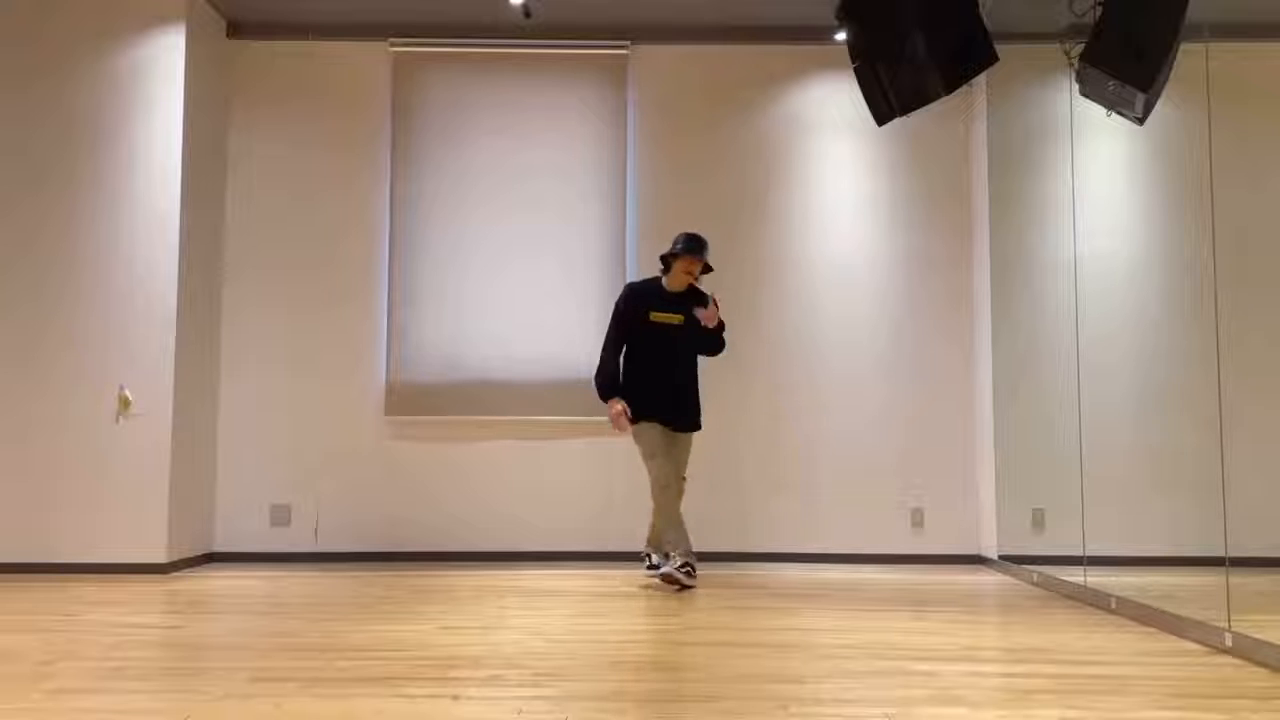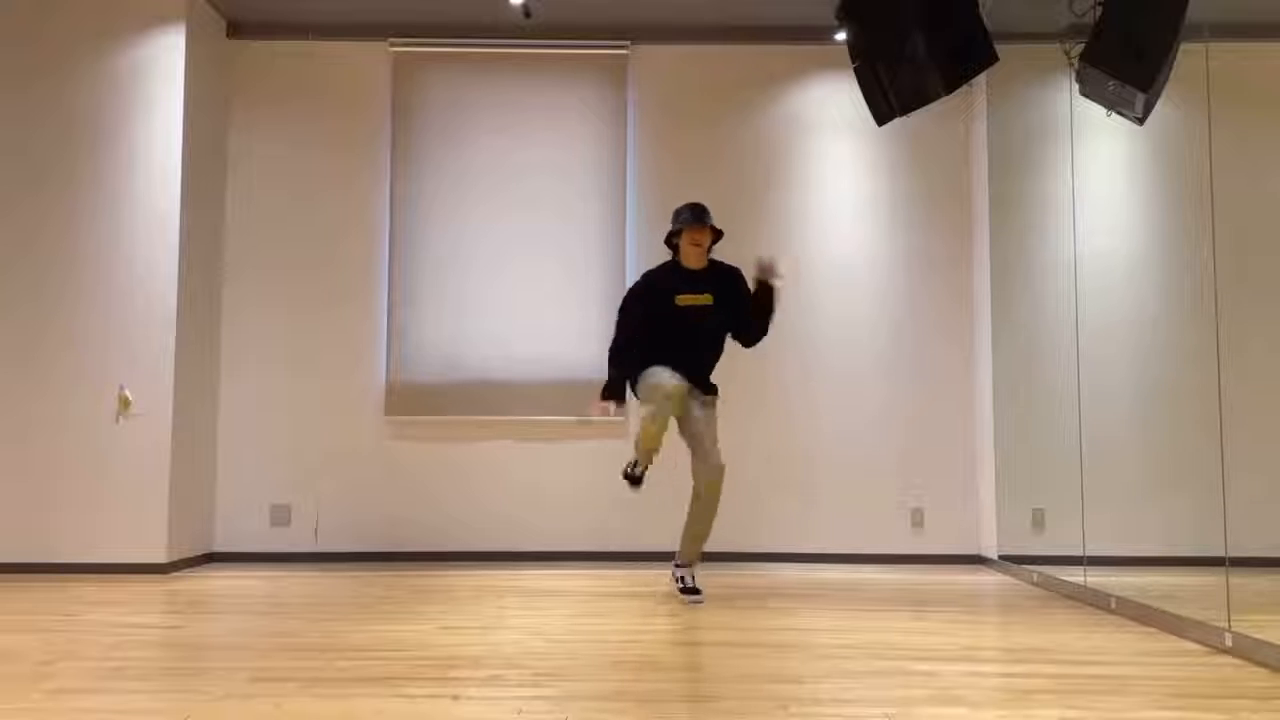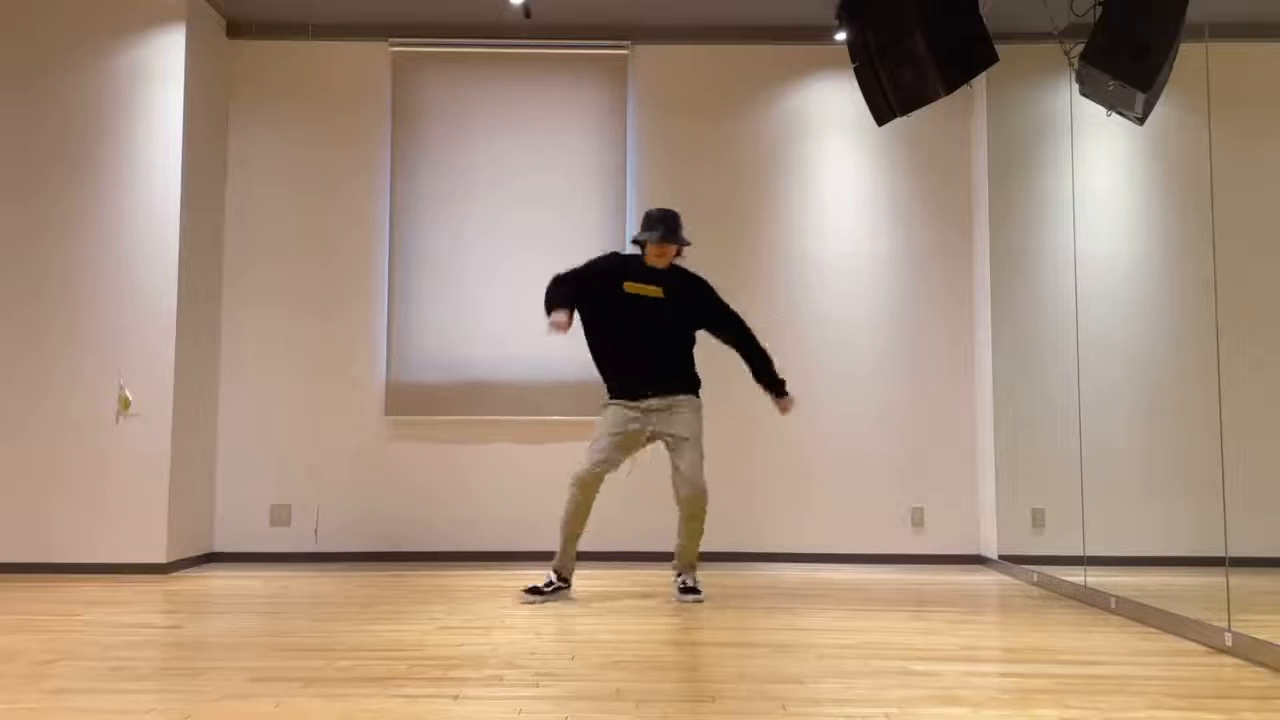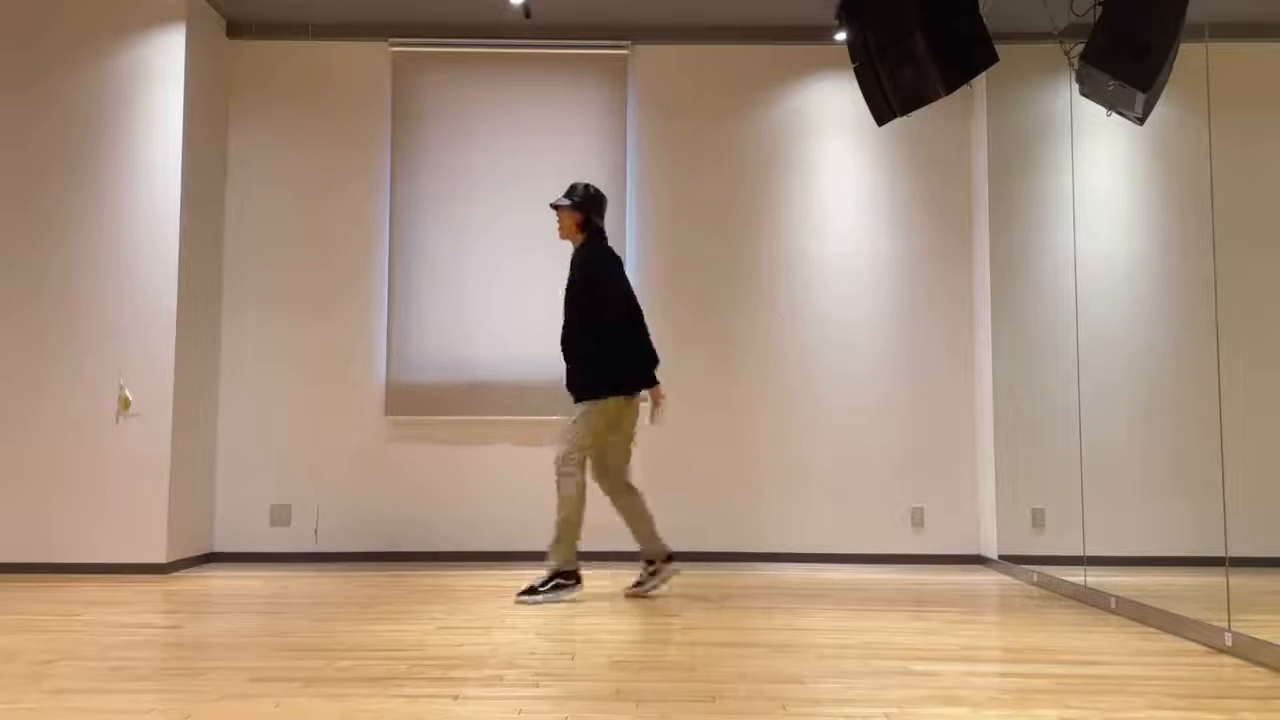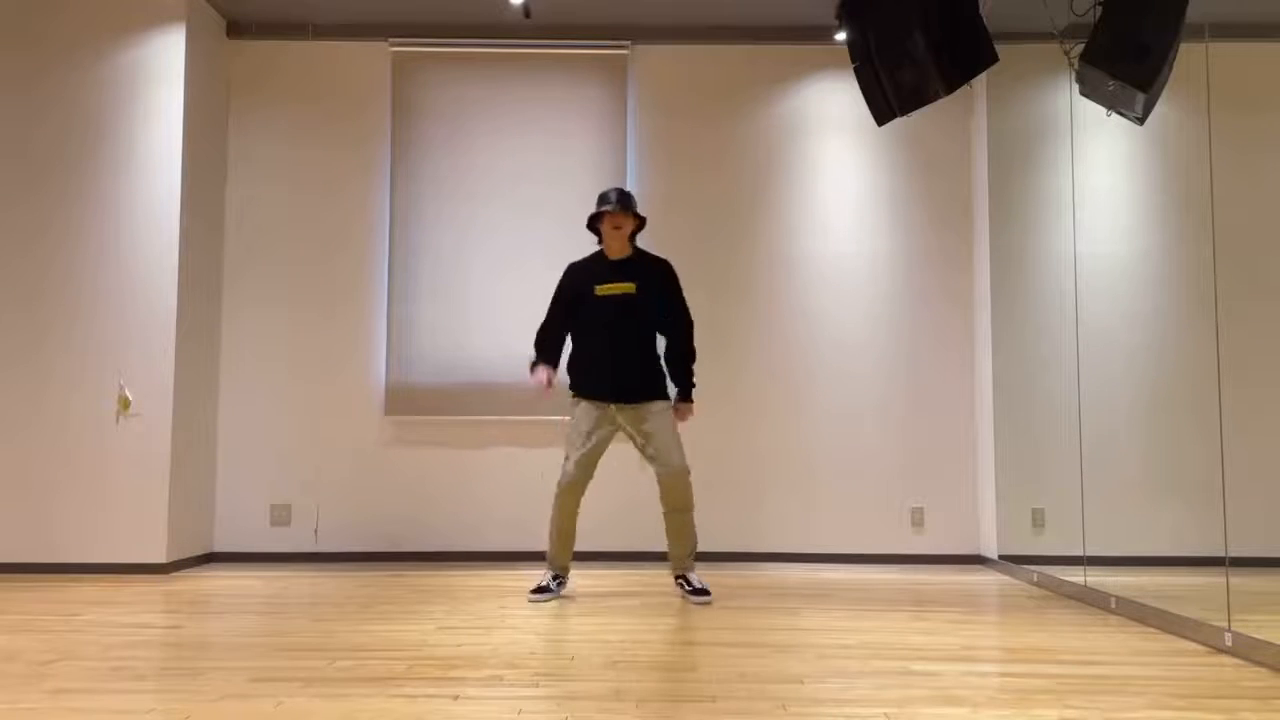
dt=0.7s
person 1, frame 1
left shoulder: (701, 302)
right shoulder: (636, 295)
left elbow: (712, 346)
right elbow: (613, 348)
left wrist: (713, 327)
right wrist: (612, 395)
left hip: (683, 409)
right hip: (643, 408)
left knee: (674, 483)
right knee: (662, 479)
left ankle: (656, 549)
right ankle: (681, 561)
person 1, frame 2
left shoulder: (729, 279)
right shoulder: (654, 282)
left elbow: (750, 336)
right elbow: (626, 339)
left wrist: (764, 288)
right wrist: (613, 389)
left hip: (696, 389)
right hip: (654, 377)
left knee: (711, 472)
right knee: (672, 387)
left ankle: (684, 568)
right ankle: (641, 457)
person 1, frame 3
left shoulder: (689, 287)
right shoulder: (612, 269)
left elbow: (737, 333)
right elbow: (563, 284)
left wrist: (774, 387)
right wrist: (561, 308)
left hip: (678, 402)
right hip: (627, 402)
left knee: (692, 492)
right knee: (586, 477)
left ankle: (686, 573)
right ankle: (561, 575)
person 1, frame 4
left shoulder: (592, 259)
right shoulder: (597, 258)
left elbow: (623, 318)
right elbow: (628, 318)
right wrist: (648, 377)
left hip: (601, 386)
right hip: (618, 386)
left knee: (570, 471)
right knee: (612, 476)
left ankle: (563, 572)
right ankle: (656, 556)
person 1, frame 5
left shoulder: (657, 271)
right shoulder: (580, 274)
left elbow: (680, 333)
right elbow: (554, 326)
left wrist: (684, 390)
right wrist: (544, 363)
left hip: (648, 398)
right hip: (592, 398)
left knee: (676, 477)
right knee: (571, 481)
left ankle: (684, 571)
right ankle: (556, 572)
